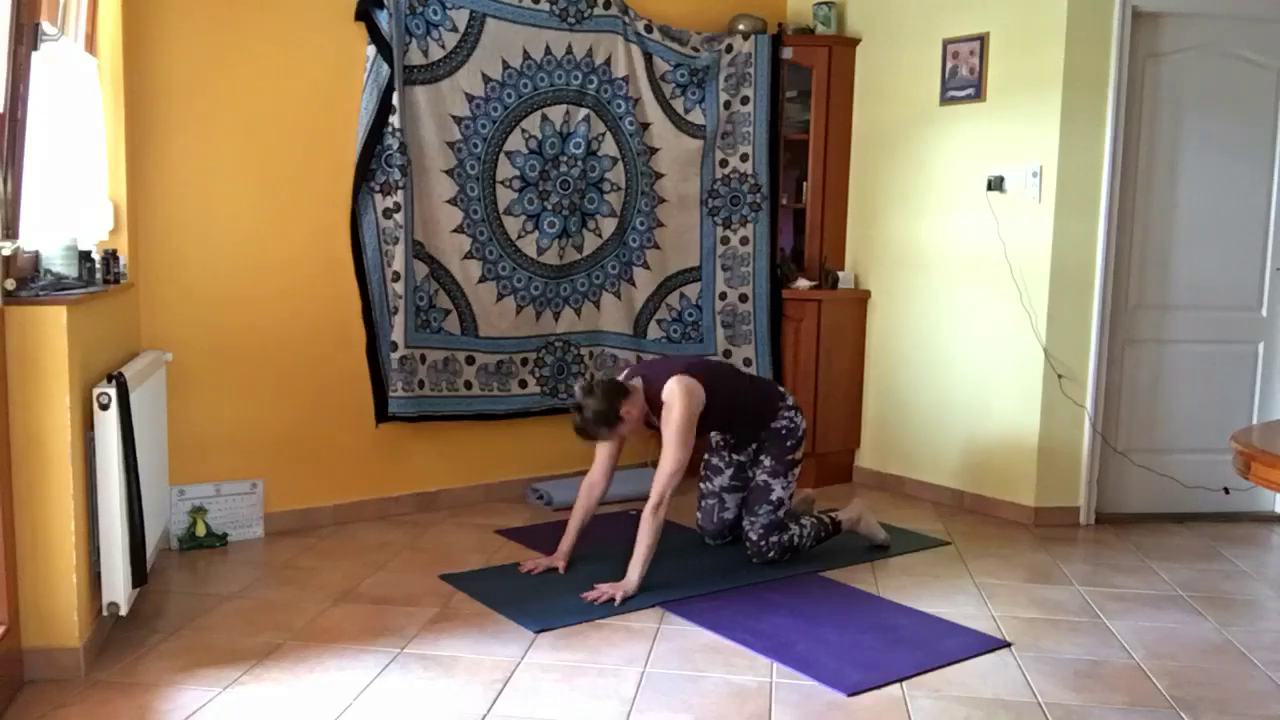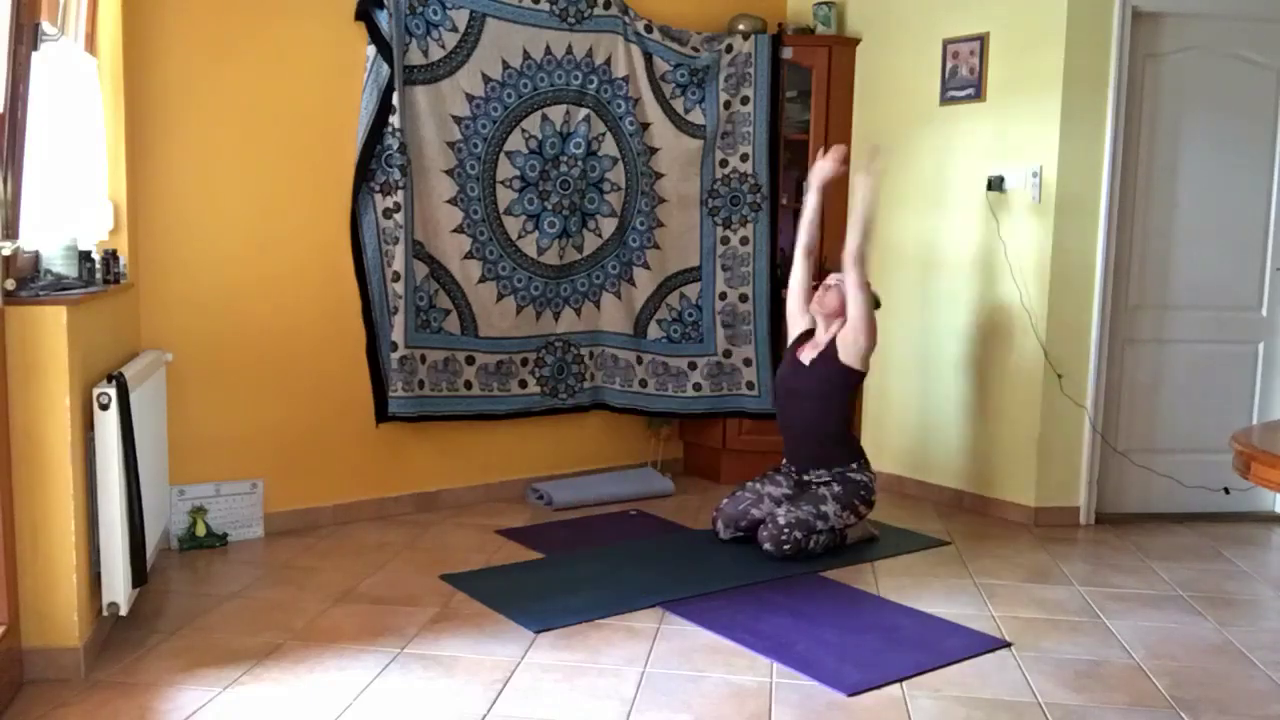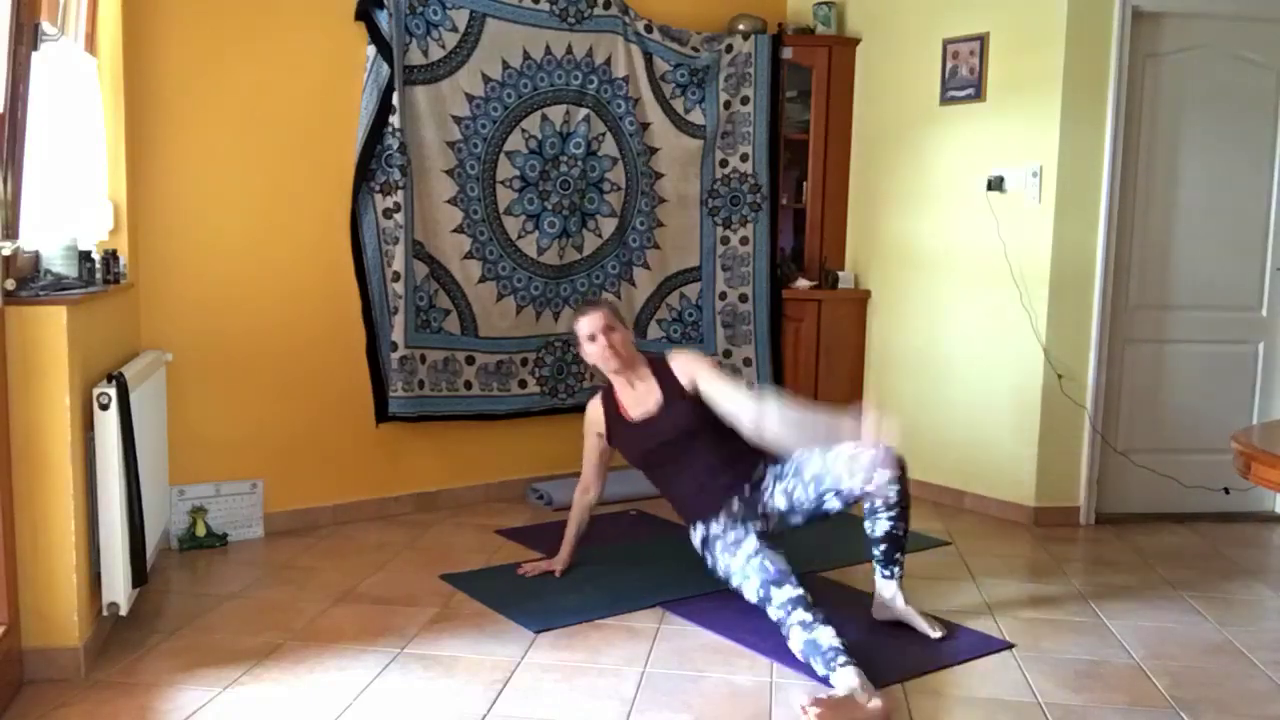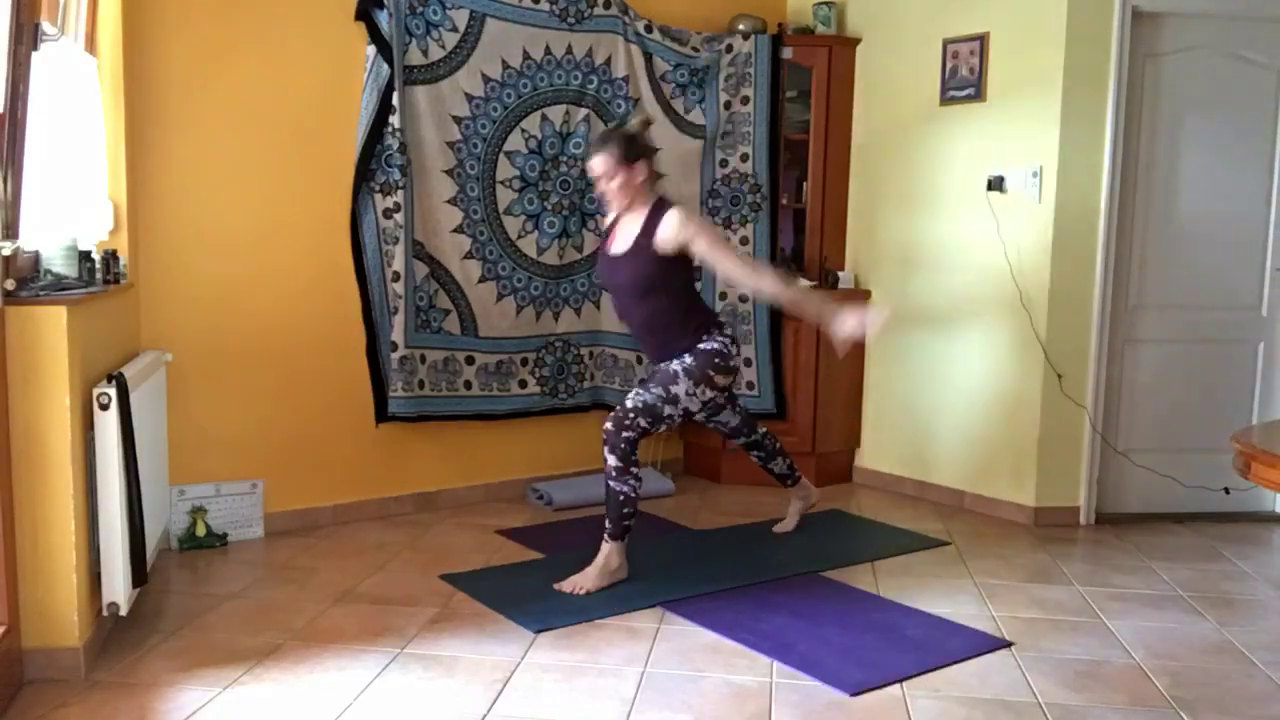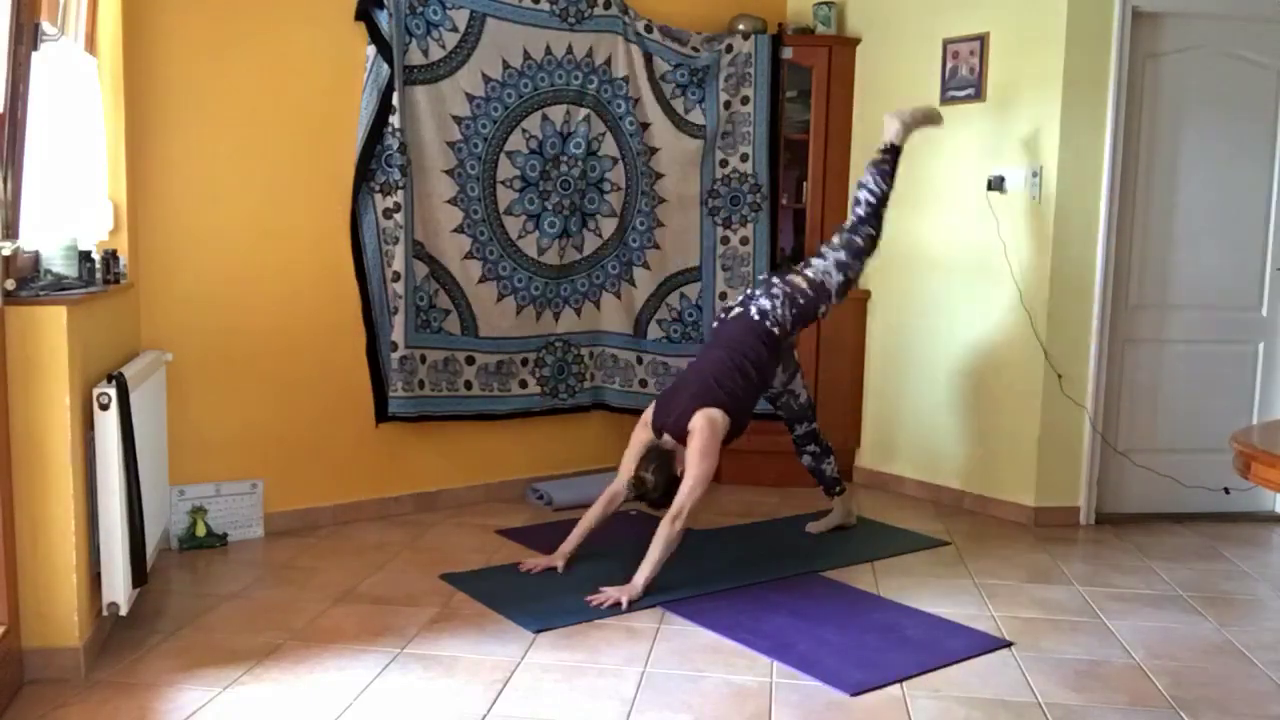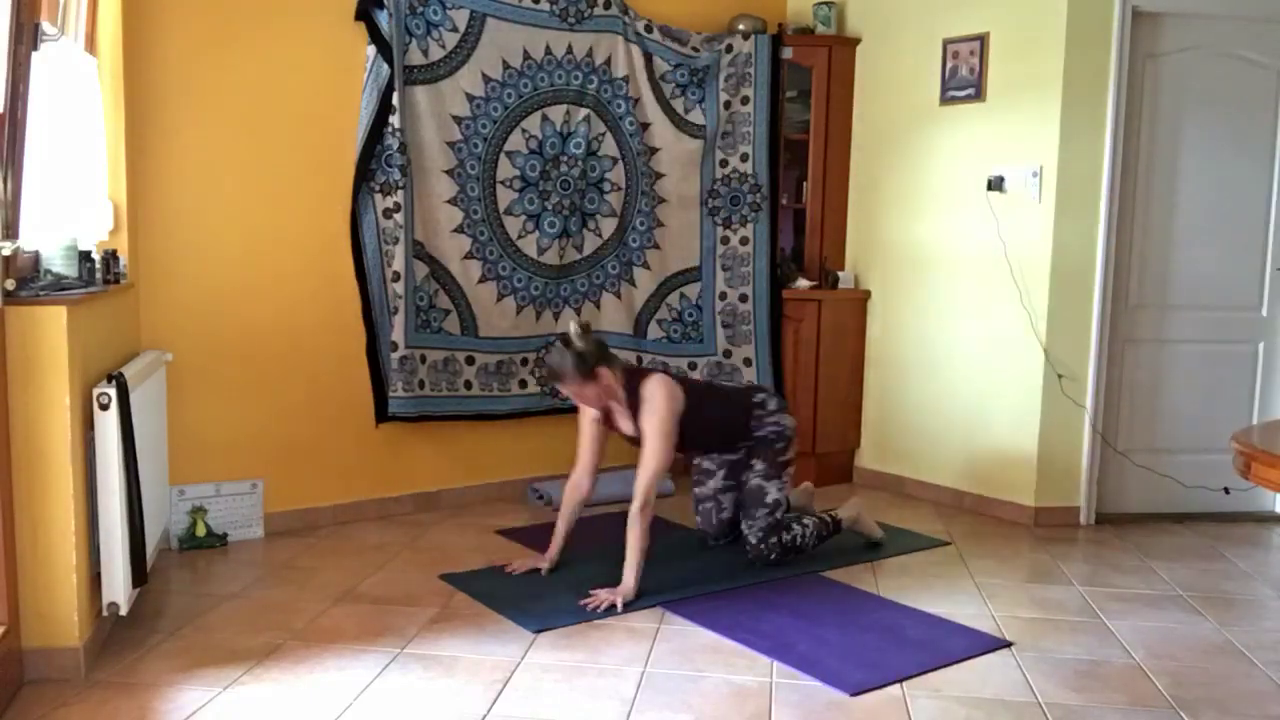
dt=0.7s
person 1, frame 1
left shoulder: (676, 392)
right shoulder: (621, 391)
left elbow: (659, 499)
right elbow: (596, 479)
left wrist: (631, 580)
right wrist: (562, 552)
left hip: (776, 422)
right hip: (732, 432)
left knee: (763, 543)
right knee: (713, 530)
left ankle: (849, 518)
right ankle: (790, 506)
person 1, frame 2
left shoulder: (852, 343)
right shoulder: (800, 334)
left elbow: (853, 265)
right elbow: (802, 257)
left hip: (839, 479)
right hip: (793, 473)
left knee: (780, 538)
right knee: (725, 525)
left ankle: (845, 525)
person 1, frame 3
left shoulder: (682, 367)
right shoulder: (598, 413)
left elbow: (749, 406)
right elbow: (588, 491)
right wrist: (562, 557)
left hip: (762, 484)
left knee: (884, 469)
right knee: (770, 584)
left ankle: (890, 593)
right ankle: (852, 685)
person 1, frame 4
left shoulder: (672, 224)
right shoulder: (616, 224)
left elbow: (749, 272)
left wrist: (827, 311)
left hip: (703, 356)
right hip: (670, 360)
left knee: (618, 432)
right knee: (735, 430)
left ankle: (612, 559)
right ankle: (801, 491)
person 1, frame 5
left shoulder: (704, 423)
right shoulder: (654, 423)
left elbow: (679, 515)
right elbow: (614, 493)
left wrist: (636, 586)
right wrist: (561, 555)
left hip: (771, 319)
right hip: (740, 329)
right knee: (802, 427)
right ankle: (842, 506)
person 1, frame 6
left shoulder: (655, 395)
right shoulder: (596, 397)
left elbow: (644, 499)
right elbow: (581, 477)
left wrist: (628, 584)
right wrist: (550, 554)
left hip: (762, 423)
left knee: (764, 547)
right knee: (715, 530)
left ankle: (844, 517)
right ankle: (794, 499)
